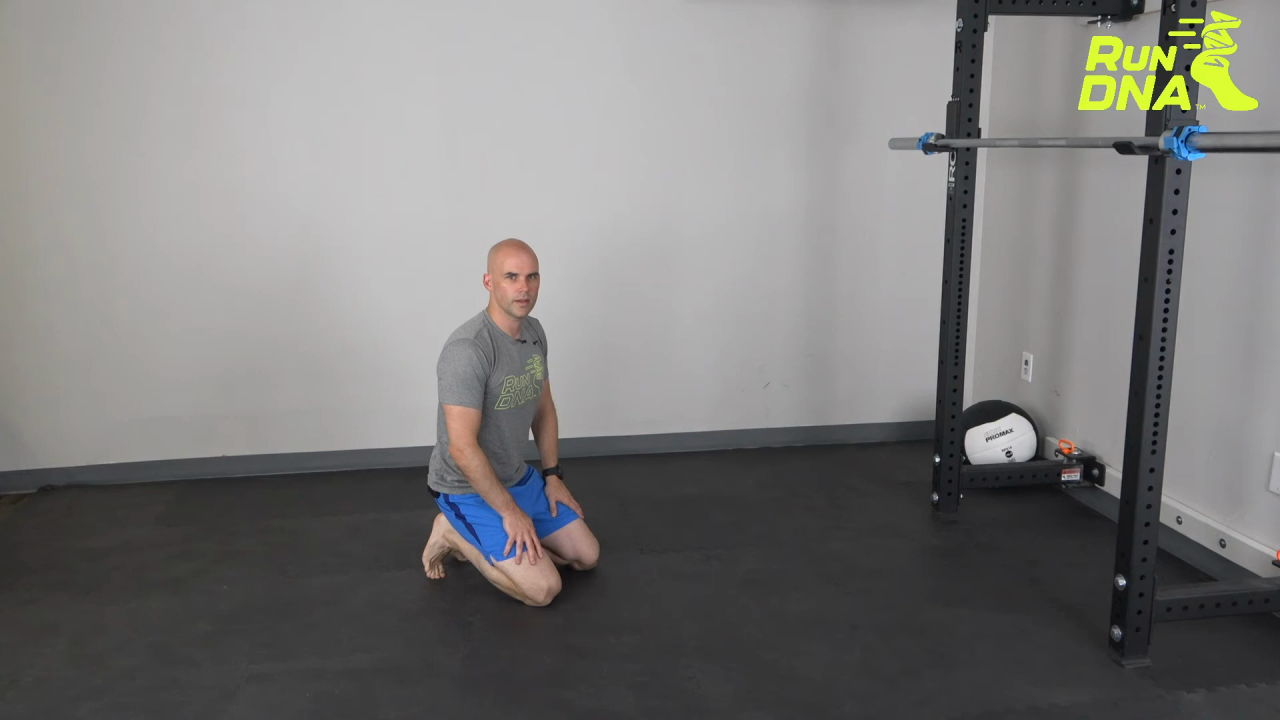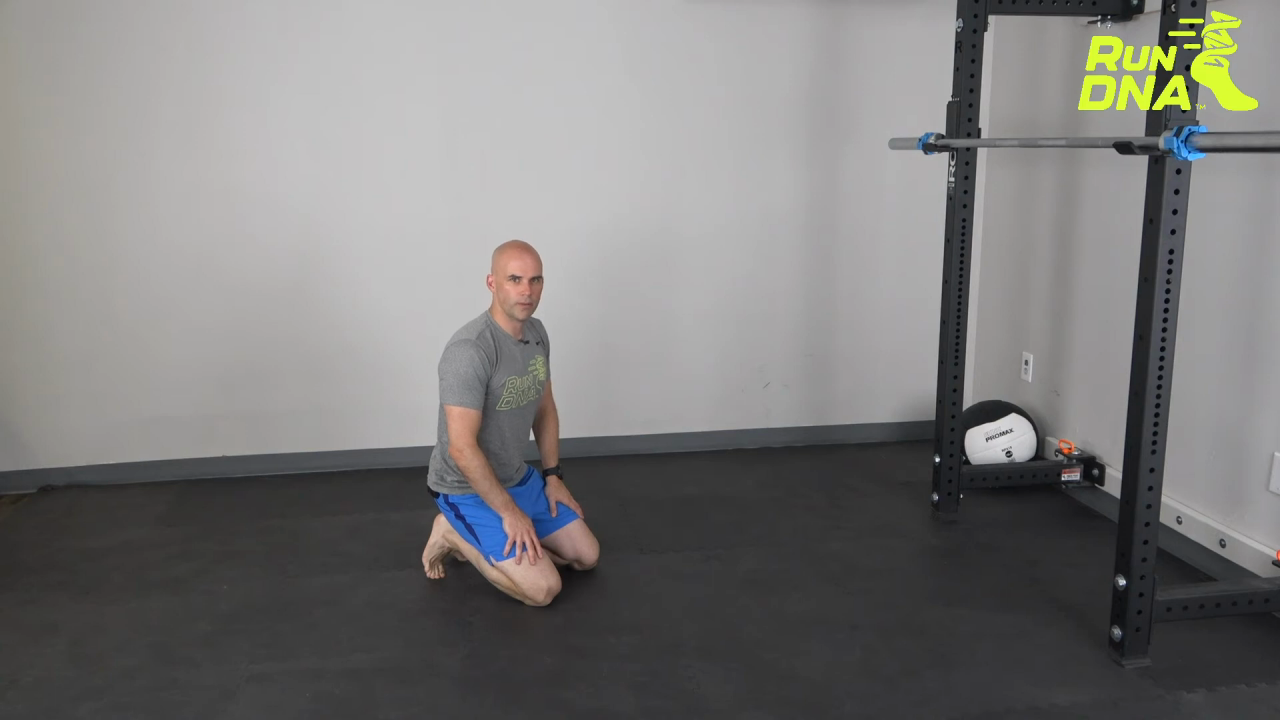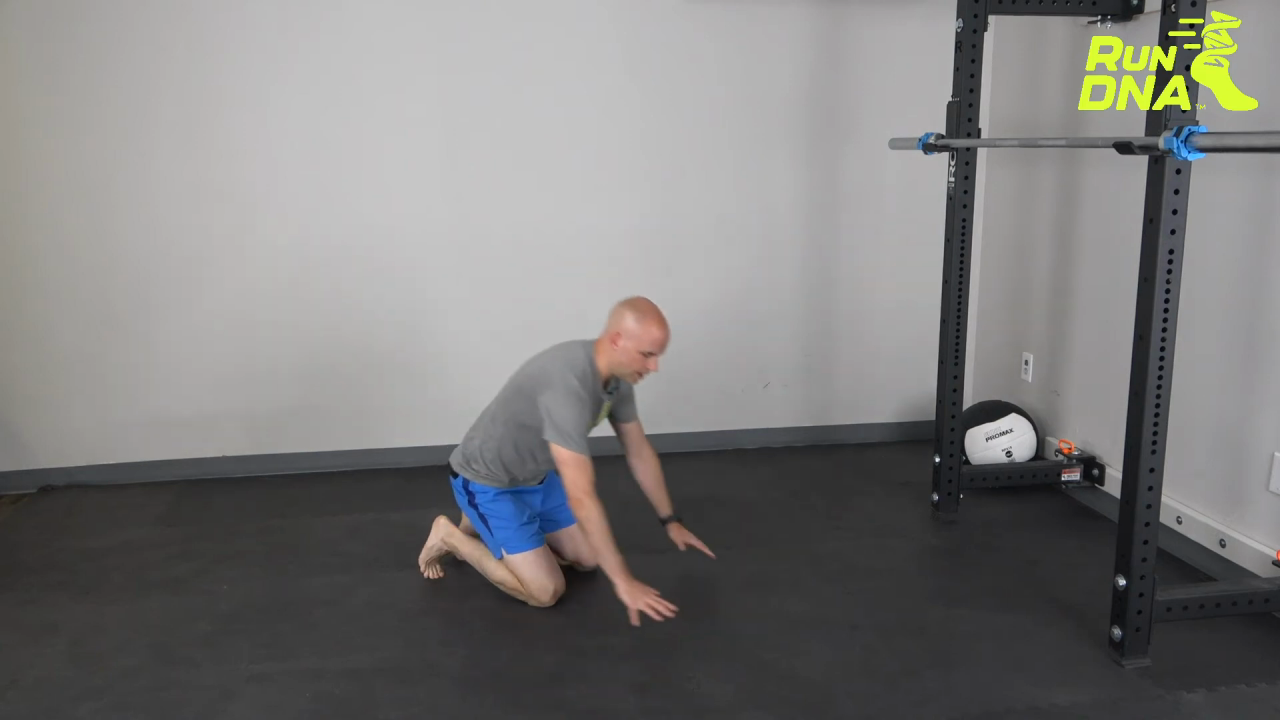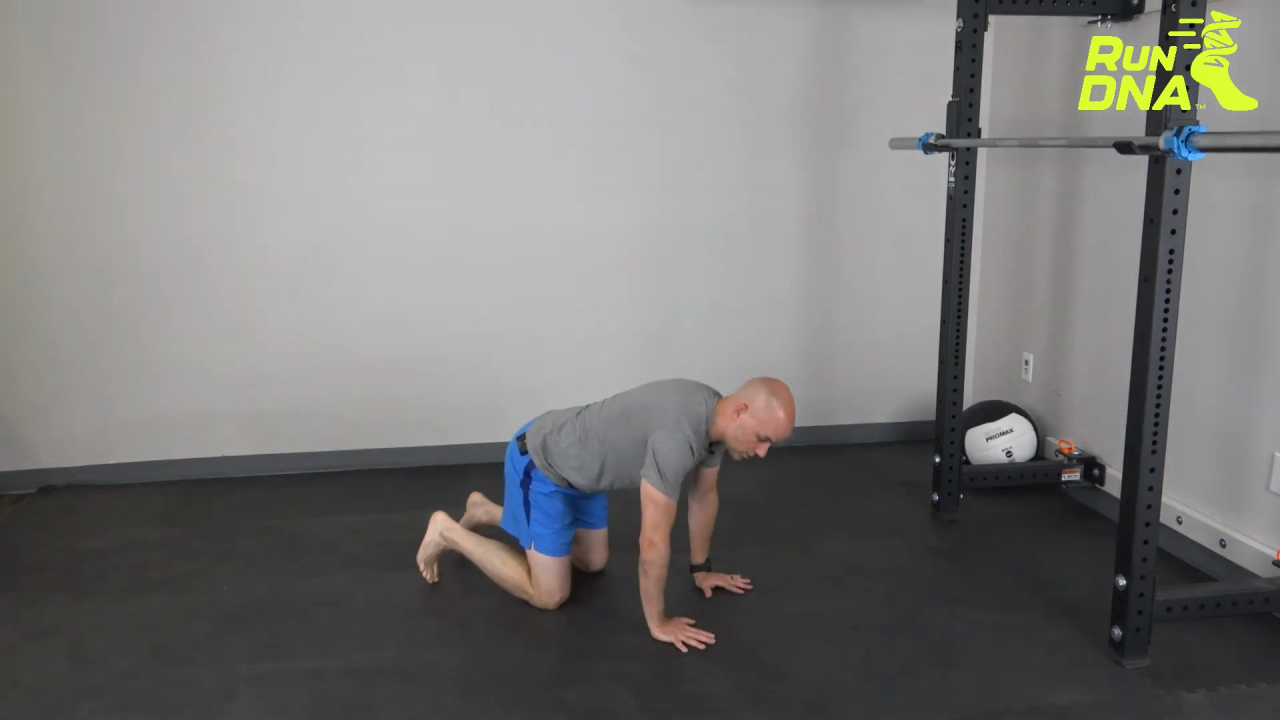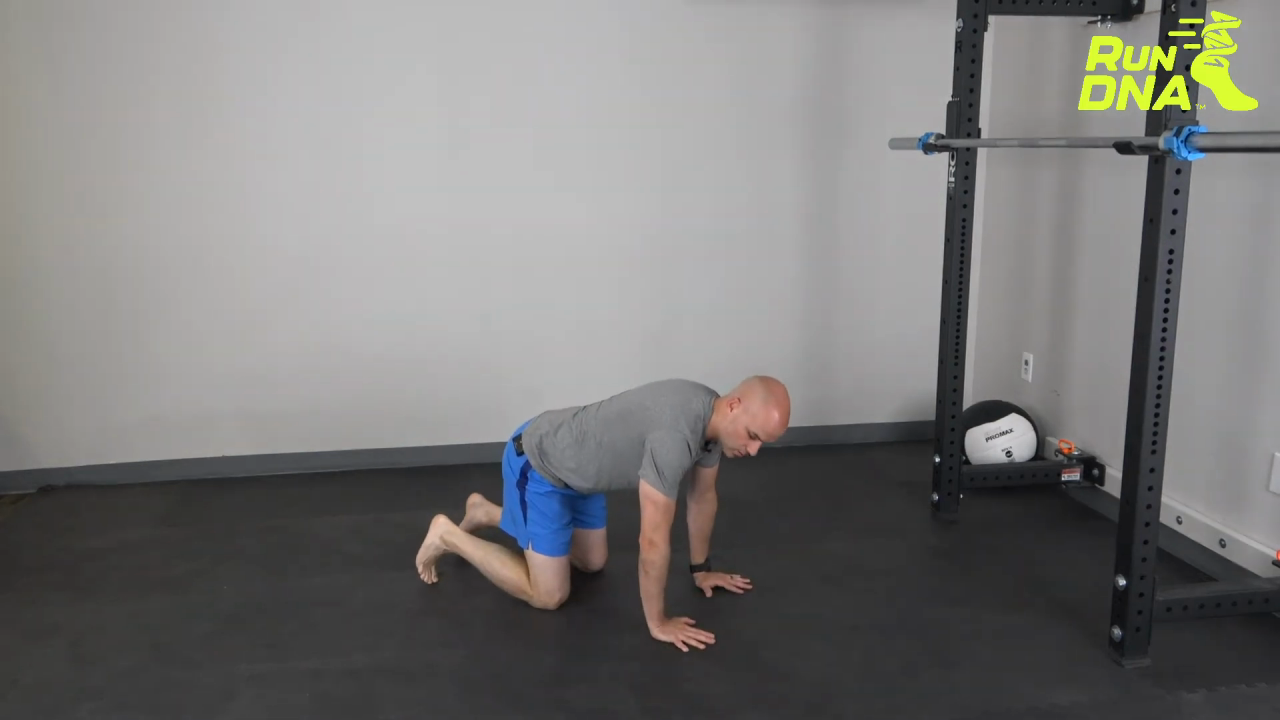
dt=1s
person 1, frame 1
left shoulder: (534, 332)
right shoulder: (468, 350)
left elbow: (543, 408)
right elbow: (463, 448)
left wrist: (553, 476)
right wrist: (510, 512)
left hip: (519, 476)
right hip: (469, 490)
left knee: (586, 555)
right knee: (542, 588)
left ankle: (478, 538)
right ankle: (455, 534)
person 1, frame 2
left shoulder: (536, 333)
right shoulder: (470, 351)
left elbow: (545, 409)
right elbow: (462, 448)
left wrist: (553, 476)
right wrist: (509, 512)
left hip: (520, 478)
right hip: (469, 490)
left knee: (586, 556)
right knee: (543, 588)
left ankle: (488, 537)
right ankle: (454, 534)
person 1, frame 3
left shoulder: (616, 376)
right shoulder: (568, 387)
left elbow: (639, 450)
right elbow: (582, 497)
left wrist: (671, 521)
right wrist: (623, 581)
right hip: (488, 483)
left knee: (588, 558)
right knee: (546, 591)
left ankle: (481, 527)
right ankle: (452, 538)
person 1, frame 4
left shoulder: (714, 415)
right shoulder: (679, 436)
left elbow: (704, 496)
right elbow: (653, 542)
left wrist: (701, 569)
right wrist: (658, 622)
left hip: (574, 461)
right hip: (540, 464)
left knee: (593, 563)
right knee: (549, 594)
left ankle: (485, 511)
right ankle: (449, 533)
person 1, frame 5
left shoulder: (713, 417)
right shoulder: (676, 434)
left elbow: (702, 495)
right elbow: (653, 541)
left wrist: (701, 569)
right wrist: (657, 622)
left hip: (573, 463)
right hip: (537, 464)
left knee: (592, 563)
right knee: (549, 595)
left ankle: (487, 512)
right ankle: (447, 535)
